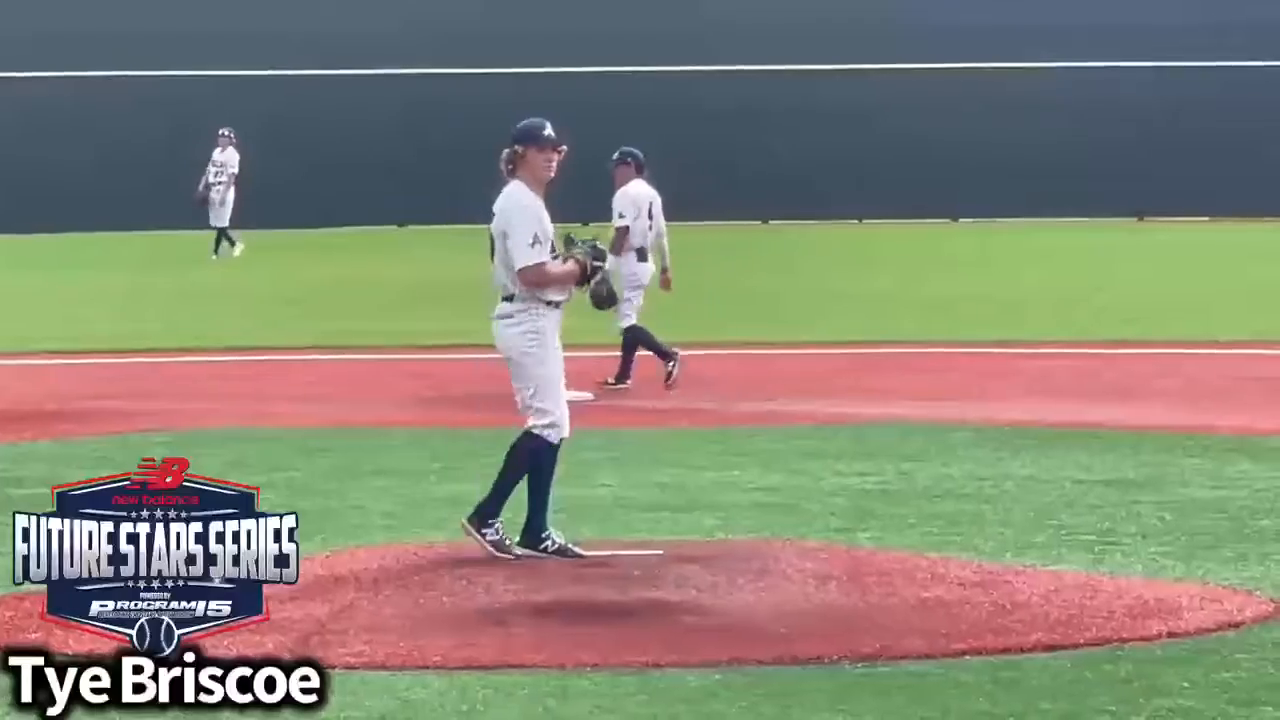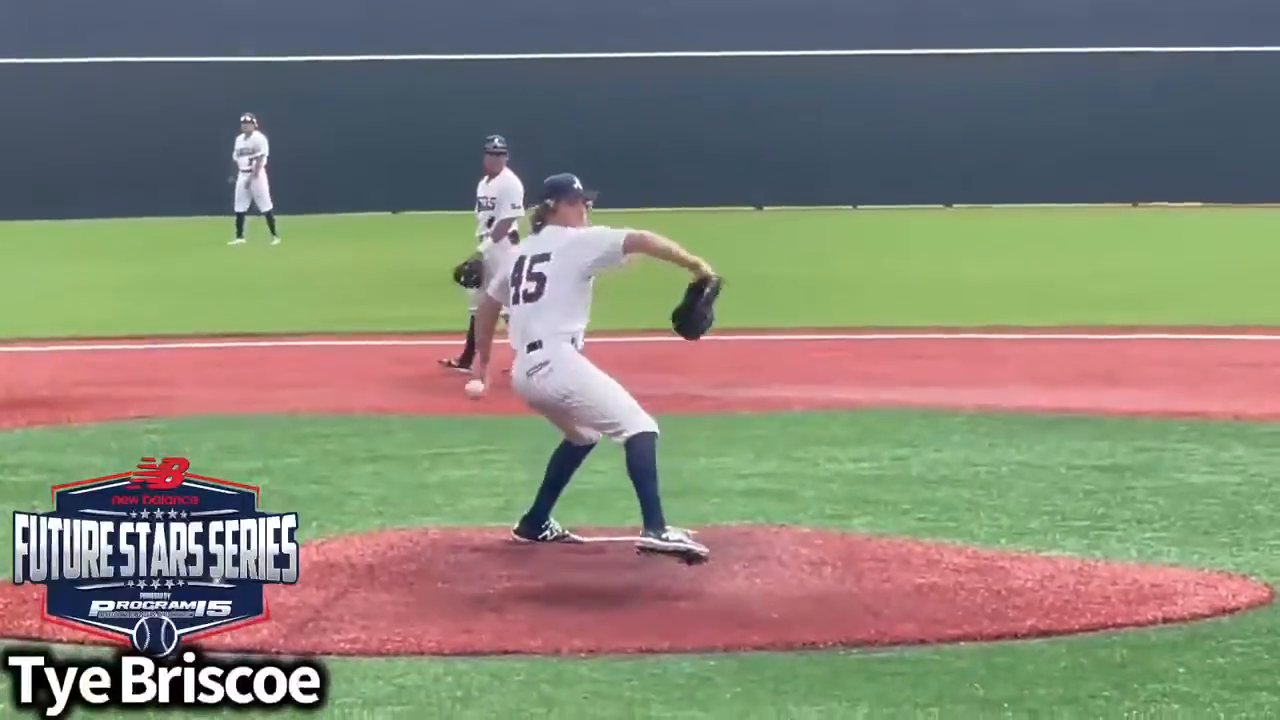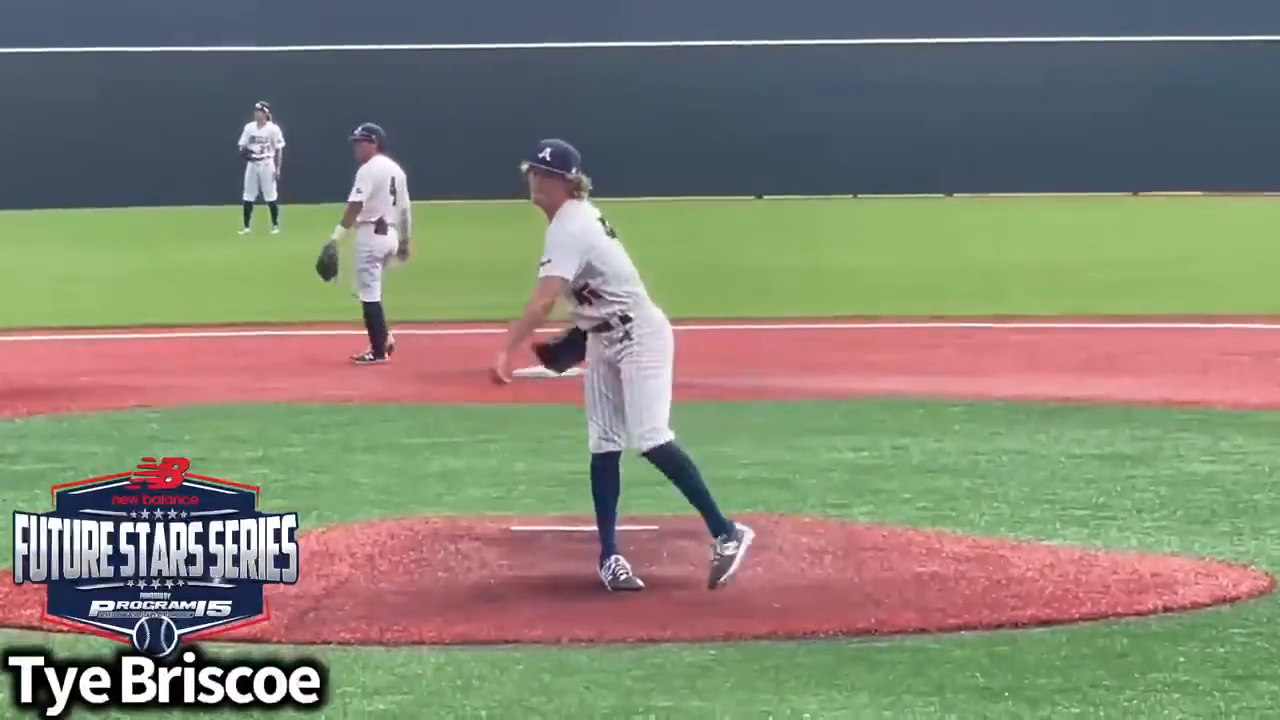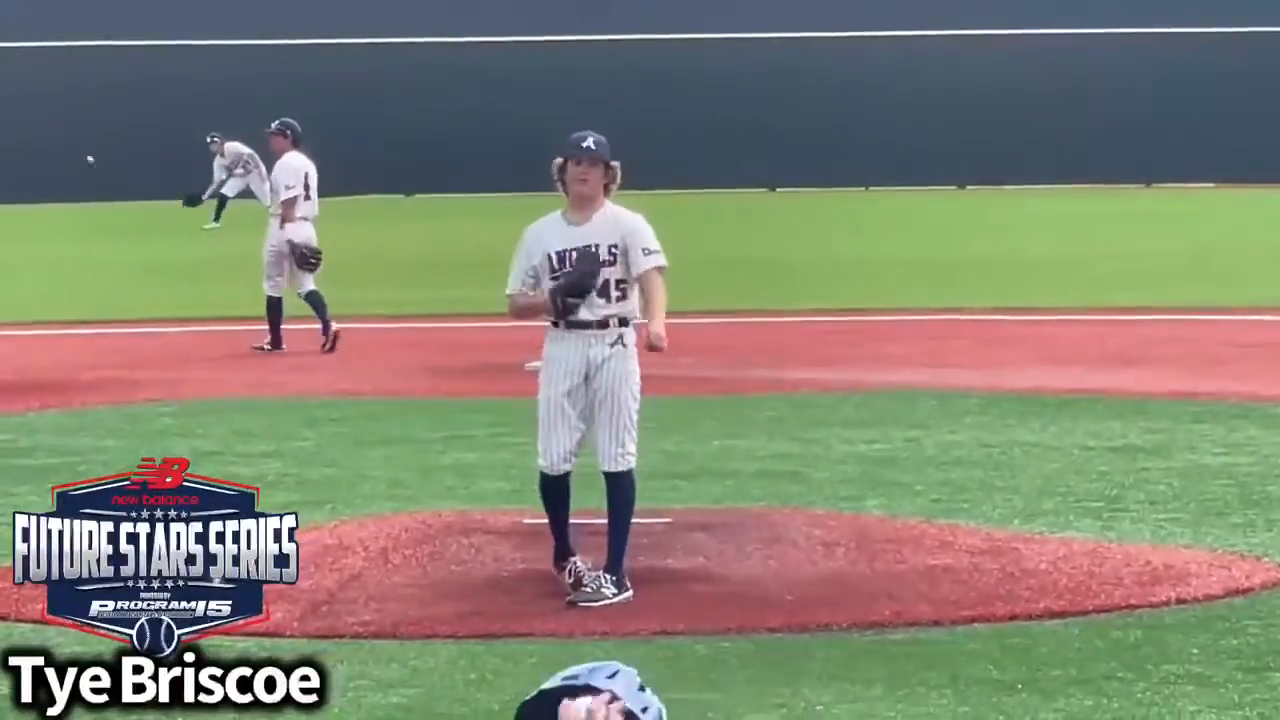
dt=1s
person 1, frame 1
left shoulder: (527, 200)
right shoulder: (521, 203)
right elbow: (533, 275)
left wrist: (572, 264)
right wrist: (579, 269)
left hip: (538, 322)
right hip: (529, 324)
left knee: (552, 426)
right knee: (546, 425)
left ankle: (535, 532)
right ankle: (485, 516)
person 1, frame 2
left shoulder: (522, 252)
right shoulder: (578, 243)
left elbow: (488, 304)
right elbow: (639, 240)
left wrist: (482, 361)
right wrist: (695, 264)
left hip: (526, 373)
right hip: (557, 365)
left knee: (583, 436)
right knee: (640, 429)
left ankle: (534, 523)
right ankle: (654, 527)
person 1, frame 3
left shoulder: (570, 227)
right shoulder: (580, 215)
left elbow: (545, 297)
left wrist: (506, 349)
right wrist: (579, 335)
left hip: (640, 337)
right hip: (603, 340)
left knee: (649, 438)
right knee: (603, 447)
left ankle: (727, 533)
right ankle: (609, 557)
person 1, frame 4
left shoulder: (629, 224)
right shoulder: (538, 232)
left elbow: (652, 281)
right elbow: (515, 304)
left wrist: (656, 323)
right wrist: (548, 301)
left hip: (614, 347)
right hip: (561, 349)
left knee: (617, 460)
right knee: (553, 462)
left ankle: (615, 575)
right ankle: (564, 555)
person 2, frame 1
left shoulder: (626, 193)
right shoulder: (652, 193)
left elbow: (622, 233)
right elbow: (661, 234)
left wrist: (608, 262)
right wrist: (665, 268)
left hip: (629, 261)
right hip: (644, 261)
left knee: (627, 322)
right knee: (628, 320)
left ankle: (669, 357)
right ankle: (622, 376)
person 2, frame 2
left shoulder: (510, 183)
right shoulder: (484, 182)
left elbow: (506, 222)
left wrist: (482, 250)
left hip: (502, 249)
right hip: (487, 250)
right knee: (477, 304)
right ankle: (466, 359)
person 2, frame 3
left shoulder: (369, 169)
right shoulder: (396, 170)
left elbow: (355, 207)
right elbow: (404, 209)
left wrist: (335, 237)
right wrist: (405, 240)
left hip: (371, 236)
right hip: (390, 235)
left knee: (369, 293)
right knee: (368, 289)
left ankle: (378, 350)
right ankle: (382, 339)
person 2, frame 4
left shoulder: (285, 164)
right shoulder: (308, 163)
left elbow: (288, 203)
left wrist: (290, 237)
left hip: (285, 230)
right hip: (306, 229)
left knee: (274, 286)
right knee: (305, 285)
left ankle: (275, 341)
right ankle: (327, 326)
